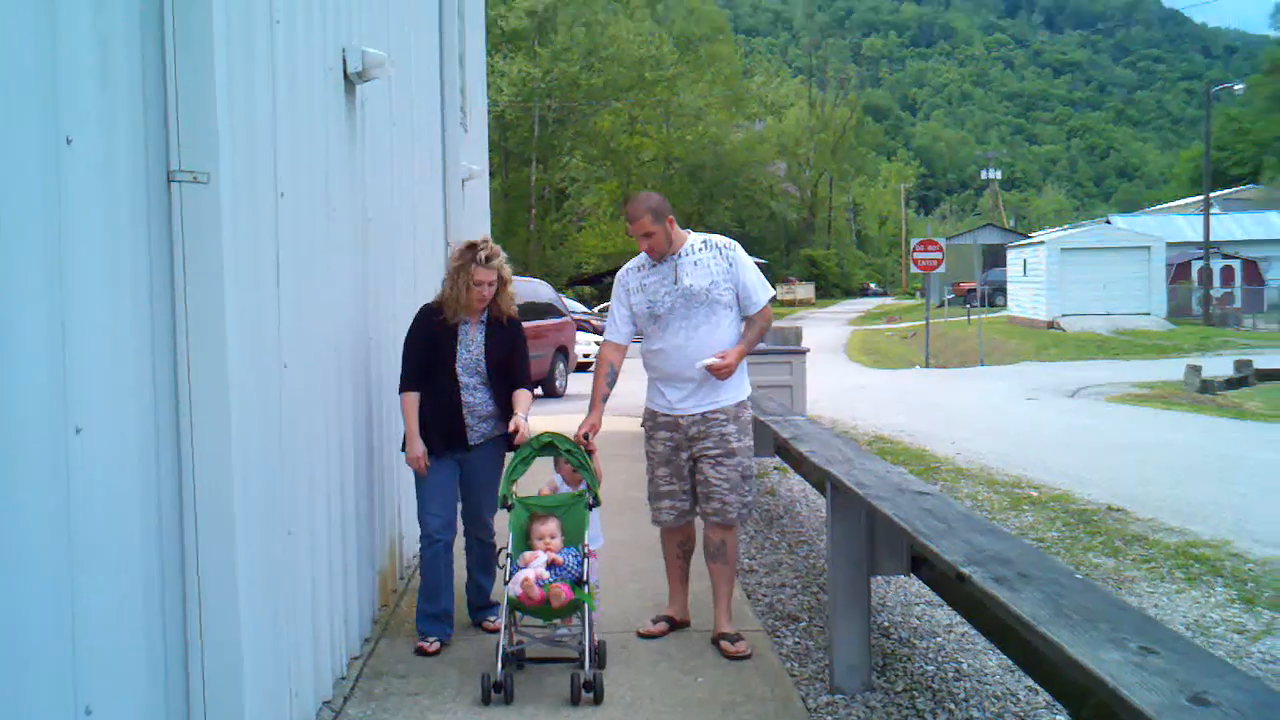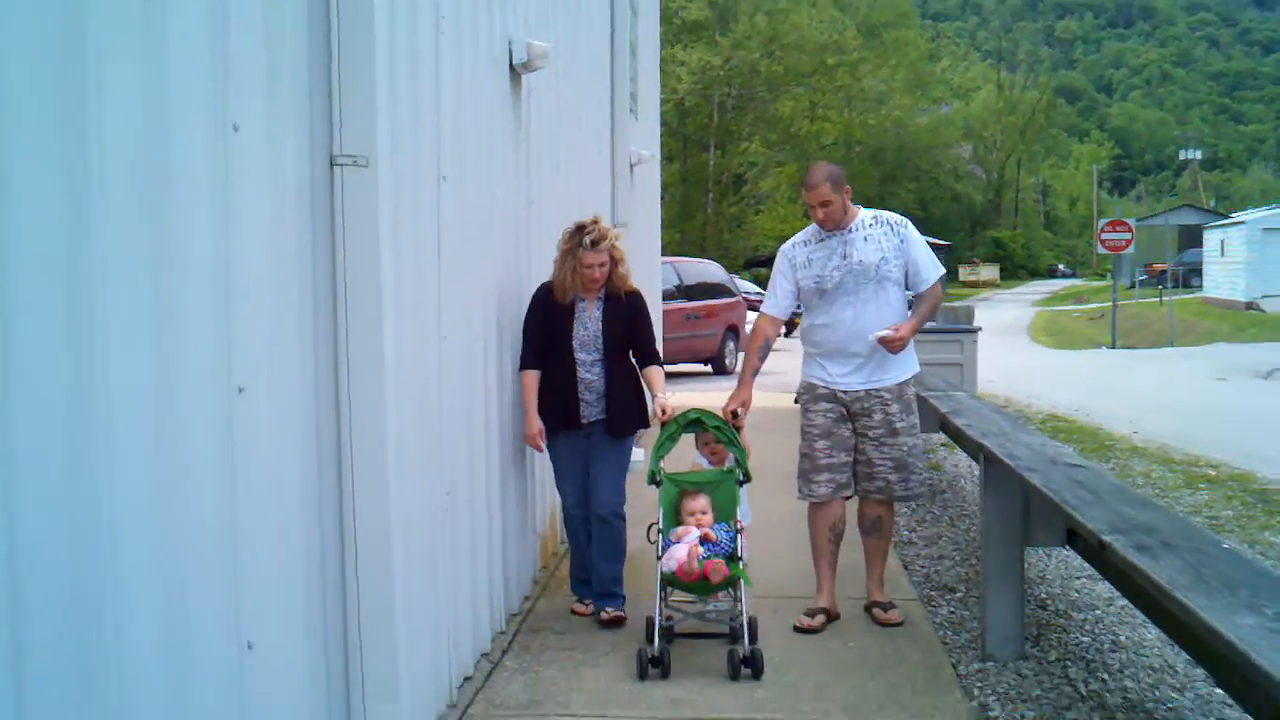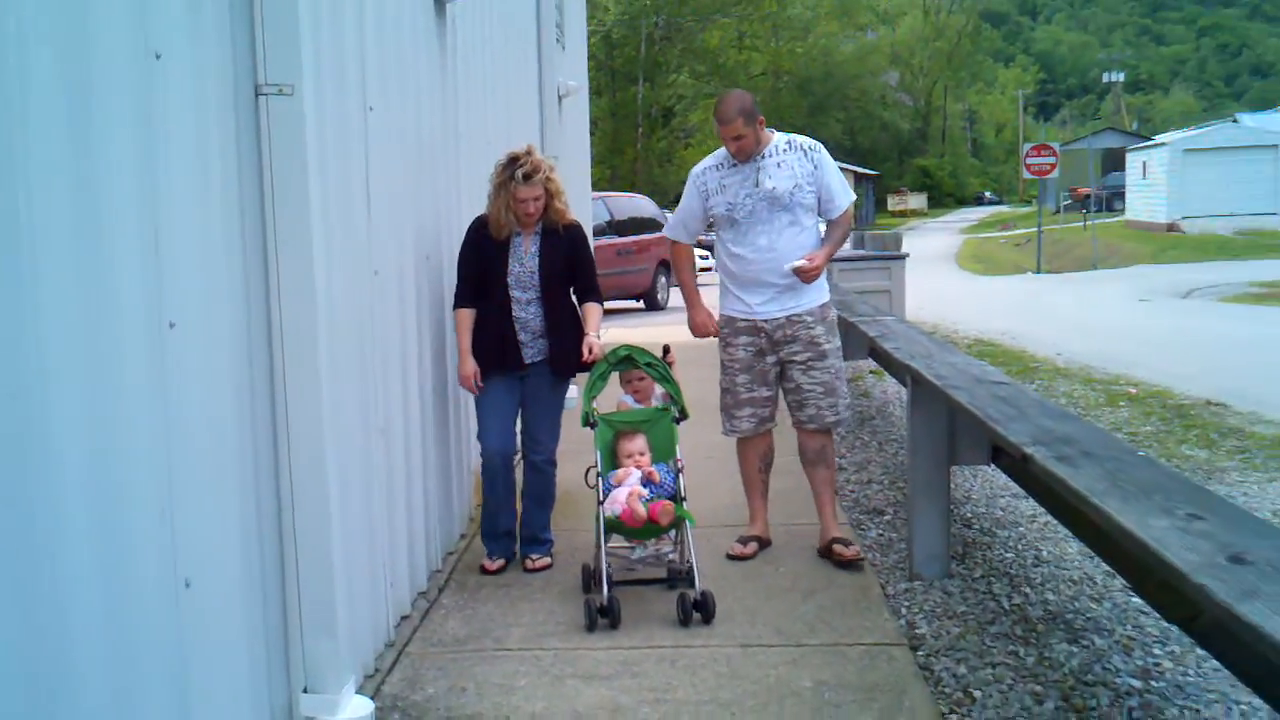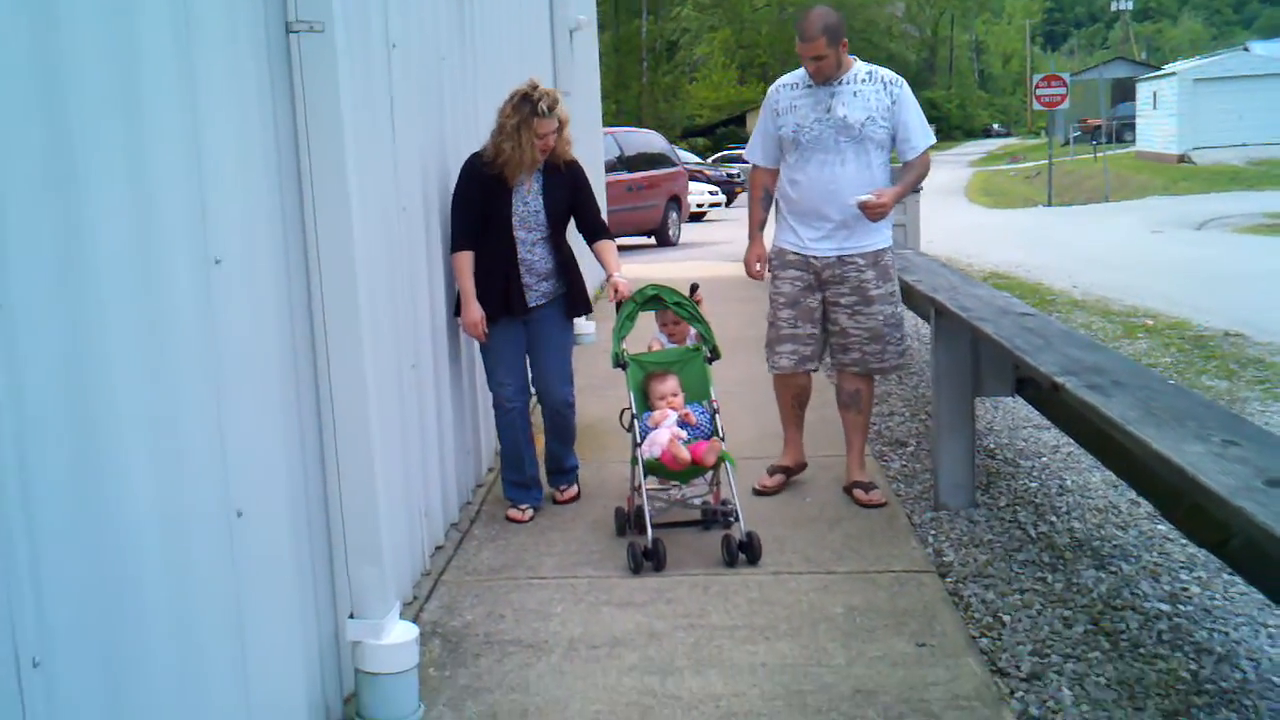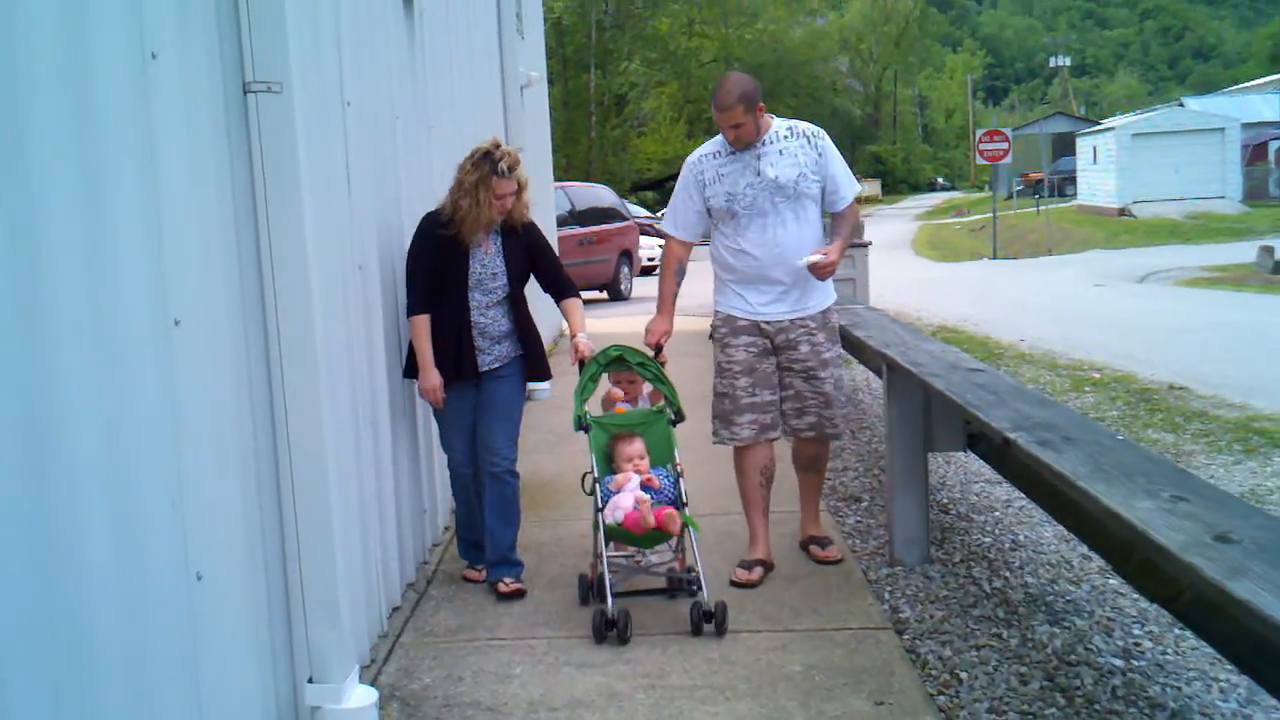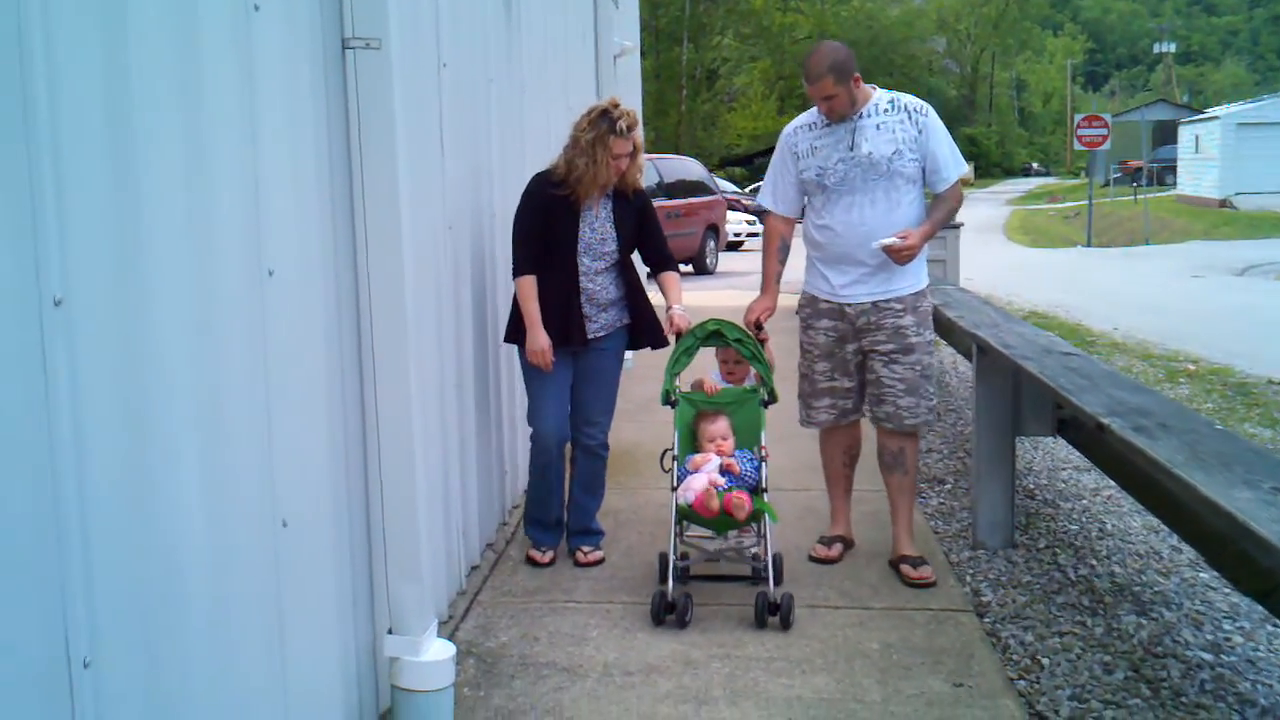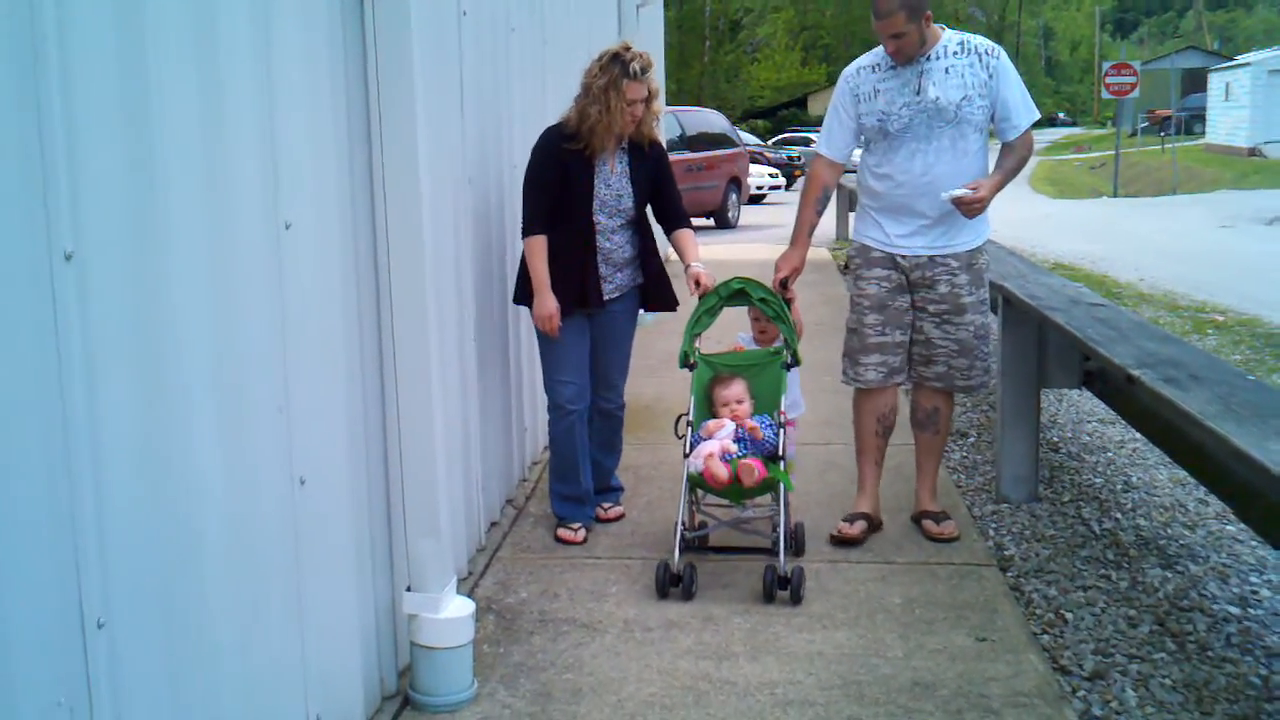
dt=0.7s
person 1, frame 1
left shoulder: (724, 252)
right shoulder: (629, 276)
left elbow: (761, 312)
right elbow: (613, 346)
left wrist: (739, 352)
right wrist: (595, 410)
left hip: (722, 409)
right hip: (664, 412)
left knee: (722, 515)
right knee: (673, 515)
left ankle: (724, 622)
right ankle: (677, 607)
person 1, frame 2
left shoulder: (894, 229)
right shoulder: (794, 251)
left elbow: (931, 290)
right elbow: (770, 319)
left wrist: (911, 325)
right wrist: (745, 385)
left hip: (887, 385)
right hip: (823, 387)
left knee: (880, 491)
right knee: (825, 491)
left ankle: (876, 591)
right ankle: (825, 597)
person 1, frame 3
left shoulder: (808, 154)
right shoulder: (705, 174)
left elbow: (842, 215)
right elbow: (680, 241)
left wrist: (824, 254)
right wrist: (694, 304)
left hip: (806, 312)
right hip: (741, 319)
left knee: (816, 420)
right knee: (750, 424)
left ankle: (830, 529)
right ankle: (758, 525)
person 1, frame 4
left shoulder: (888, 88)
right shoulder: (781, 93)
left elbow: (919, 159)
right elbow: (764, 170)
left wrist: (895, 193)
right wrist: (756, 238)
left hip: (864, 251)
right hip: (795, 251)
left knee: (858, 363)
right knee: (788, 360)
left ankle: (856, 470)
right ankle: (791, 453)
person 1, frame 5
left shoulder: (810, 141)
right shoulder: (701, 164)
left elbow: (847, 208)
right elbow: (679, 242)
left wrist: (837, 247)
right wrist: (664, 313)
left hip: (810, 312)
right hip: (740, 318)
left knee: (813, 427)
right knee: (750, 431)
left ankle: (811, 525)
right ankle: (759, 546)
person 1, frame 6
left shoulder: (915, 116)
right shoulder: (798, 135)
left elbow: (950, 191)
right elbow: (781, 218)
left wrist: (922, 233)
right wrist: (768, 291)
left hip: (899, 298)
right hip: (826, 299)
left knee: (899, 419)
right knee: (834, 416)
left ankle: (904, 542)
right ankle: (840, 524)
person 1, frame 7
left shoulder: (985, 59)
right shoulder: (859, 76)
left elbow: (1020, 138)
right elbow: (827, 164)
left wrist: (993, 183)
right wrist: (798, 246)
left hip: (956, 250)
right hip: (878, 249)
left knee: (939, 377)
right knee: (874, 376)
left ankle: (927, 497)
right ankle: (867, 501)
person 2, frame 1
left shoulder: (508, 325)
right shoulder: (431, 319)
left elbow: (521, 381)
right elbow: (411, 381)
left wrist: (520, 414)
right wrist: (413, 437)
left hip: (487, 440)
right hip: (438, 441)
left knee: (481, 527)
right knee: (436, 530)
left ankle: (483, 606)
right ankle: (432, 626)
person 2, frame 2
left shoulder: (628, 300)
right shoulder: (548, 298)
left elbow: (646, 355)
right elbow: (531, 359)
left wrist: (659, 393)
right wrist: (532, 414)
left hip: (613, 418)
right hip: (563, 420)
left knee: (607, 507)
right knee: (576, 508)
left ankle: (609, 597)
right ankle: (585, 589)
person 2, frame 3
left shoulder: (568, 233)
right shoulder: (483, 232)
left elbow: (588, 292)
right elbow: (466, 297)
left wrist: (591, 333)
right wrist: (466, 355)
left hip: (550, 359)
right hip: (496, 359)
left knee: (540, 454)
right knee: (495, 451)
left ankle: (536, 542)
right ankle: (497, 542)
person 2, frame 4
left shoulder: (566, 170)
right shoulder: (480, 170)
left elbow: (594, 227)
right elbow: (463, 240)
left wrist: (614, 273)
right wrist: (469, 301)
left hip: (551, 299)
right hip: (497, 302)
left knee: (558, 395)
right knee: (509, 400)
left ankle: (564, 473)
right ankle: (522, 493)
person 2, frame 5
left shoulder: (522, 231)
right shoulder: (436, 230)
left elbow: (560, 285)
right elbow: (418, 303)
left wrist: (579, 333)
right wrist: (427, 367)
left hip: (505, 362)
right hip: (451, 365)
left knee: (499, 462)
right knee: (463, 464)
left ankle: (504, 566)
right ankle: (475, 554)
person 2, frame 6
left shoulder: (632, 199)
right shoulder: (545, 191)
left elbow: (660, 258)
right elbow: (524, 264)
left wrist: (674, 306)
right wrist: (534, 328)
left hip: (607, 333)
right hip: (550, 331)
left knee: (592, 438)
right knee: (549, 434)
left ankle: (584, 532)
right ankle: (542, 533)
person 2, frame 7
left shoulder: (648, 151)
right shoulder: (557, 145)
left elbow: (673, 215)
right elbow: (535, 224)
left wrist: (693, 263)
right wrist: (542, 291)
left hip: (620, 292)
right hip: (564, 293)
left knee: (609, 399)
right knee: (569, 401)
left ankle: (604, 488)
right ankle: (573, 508)
